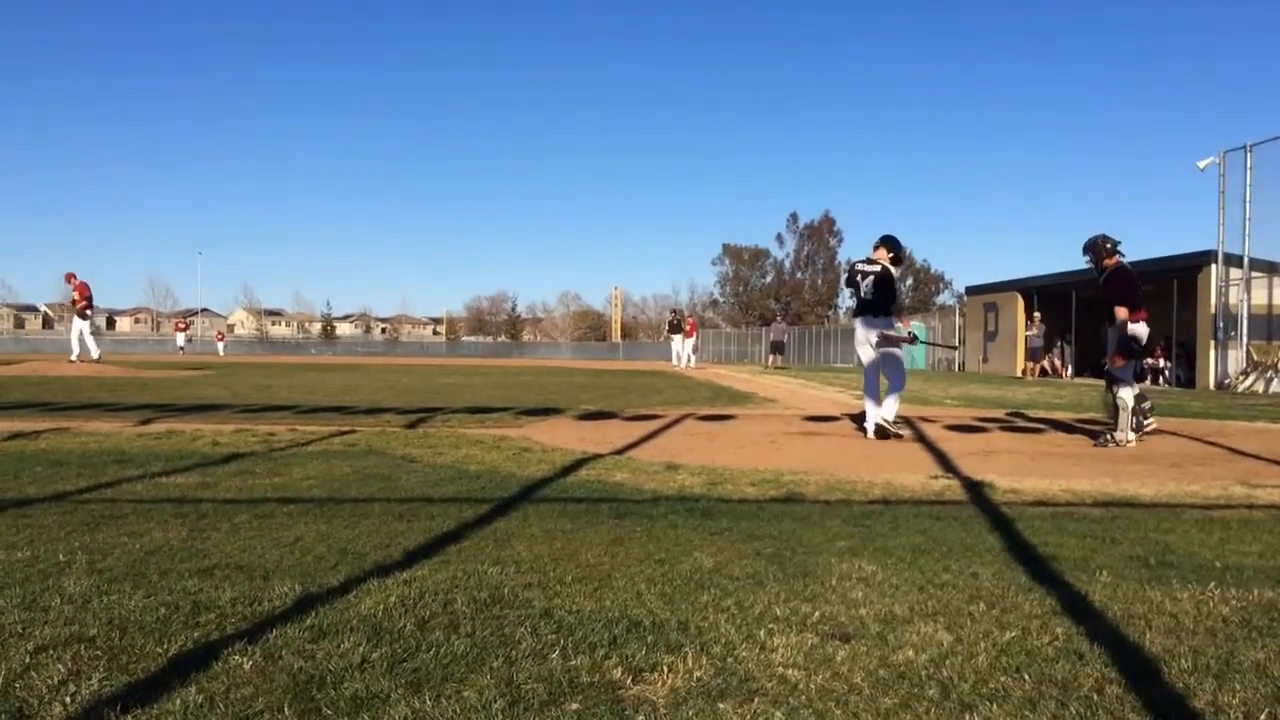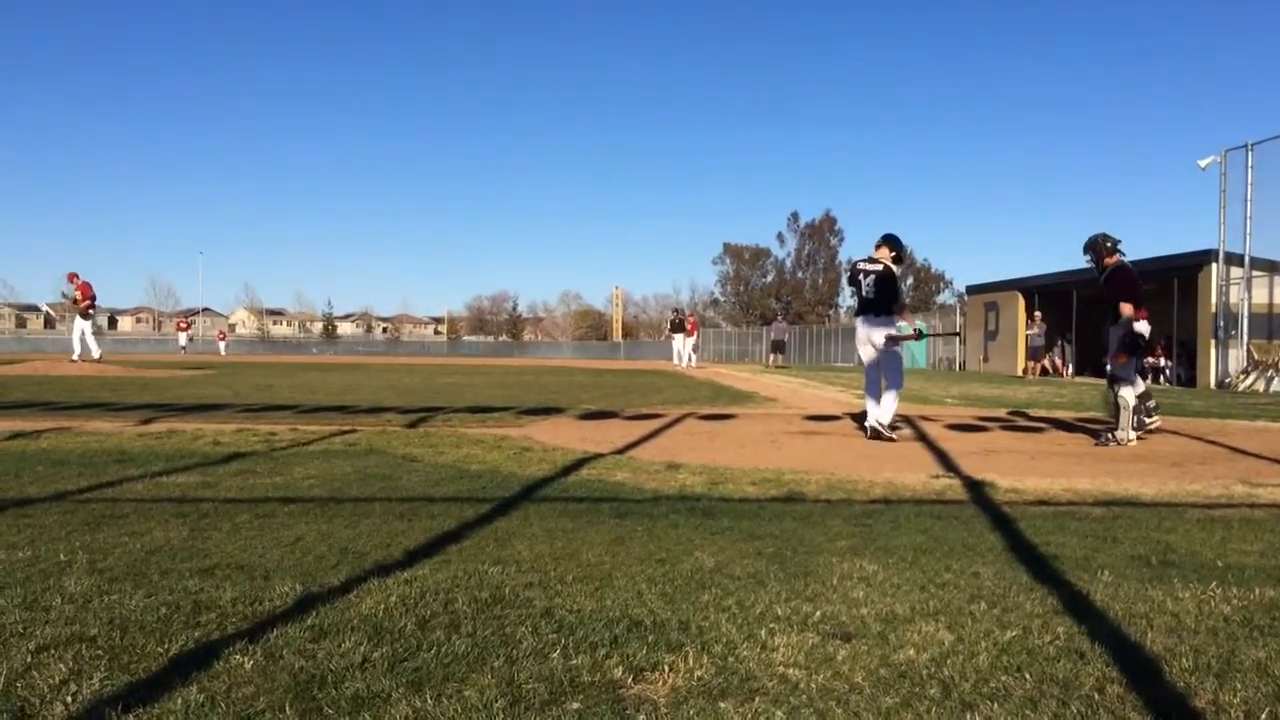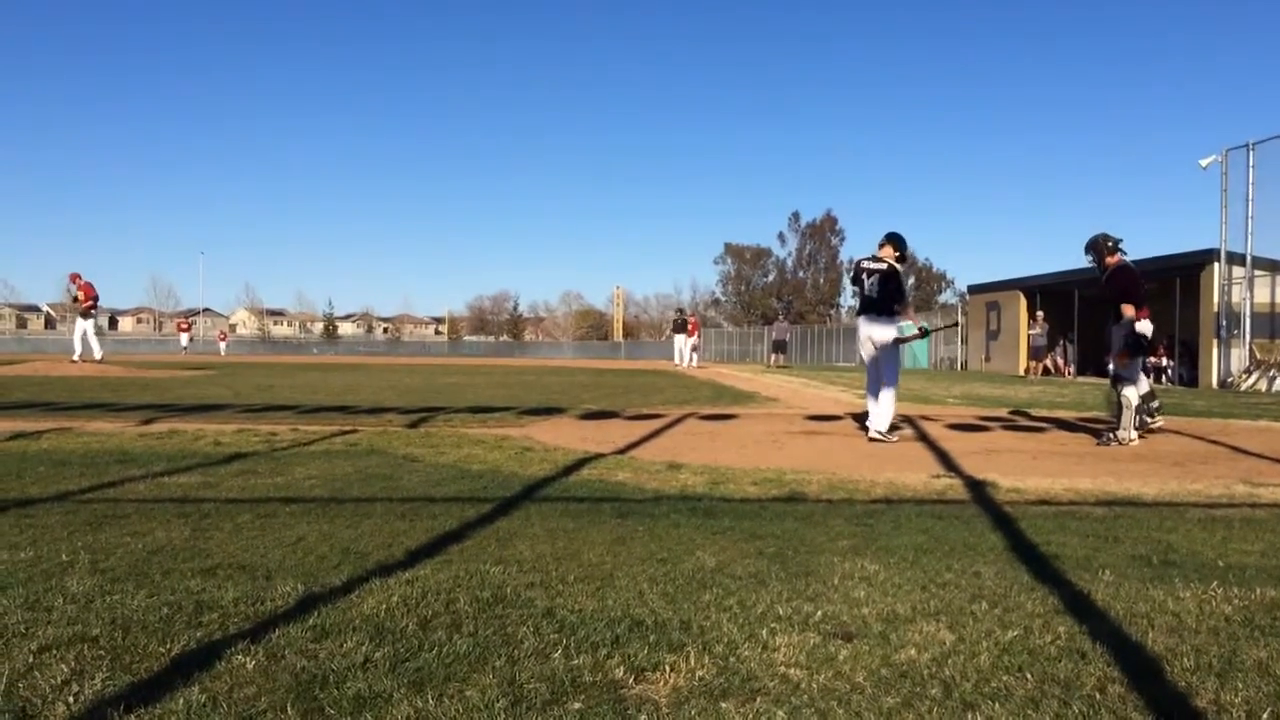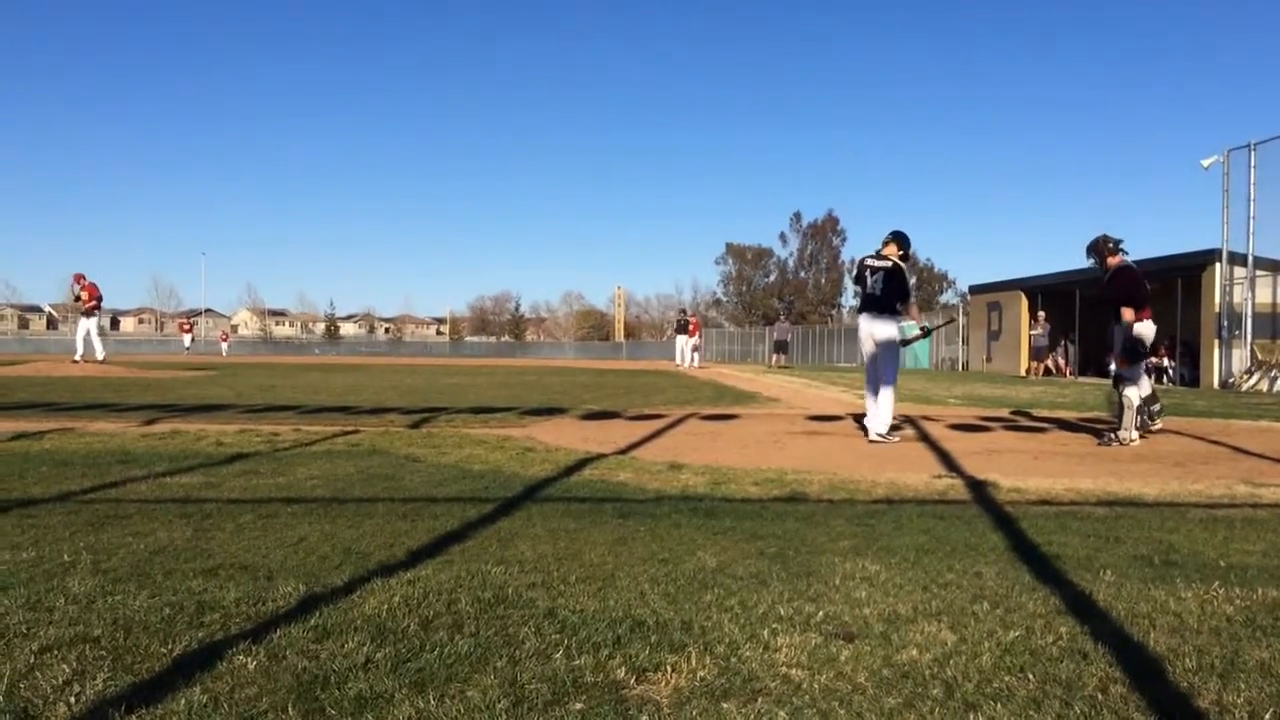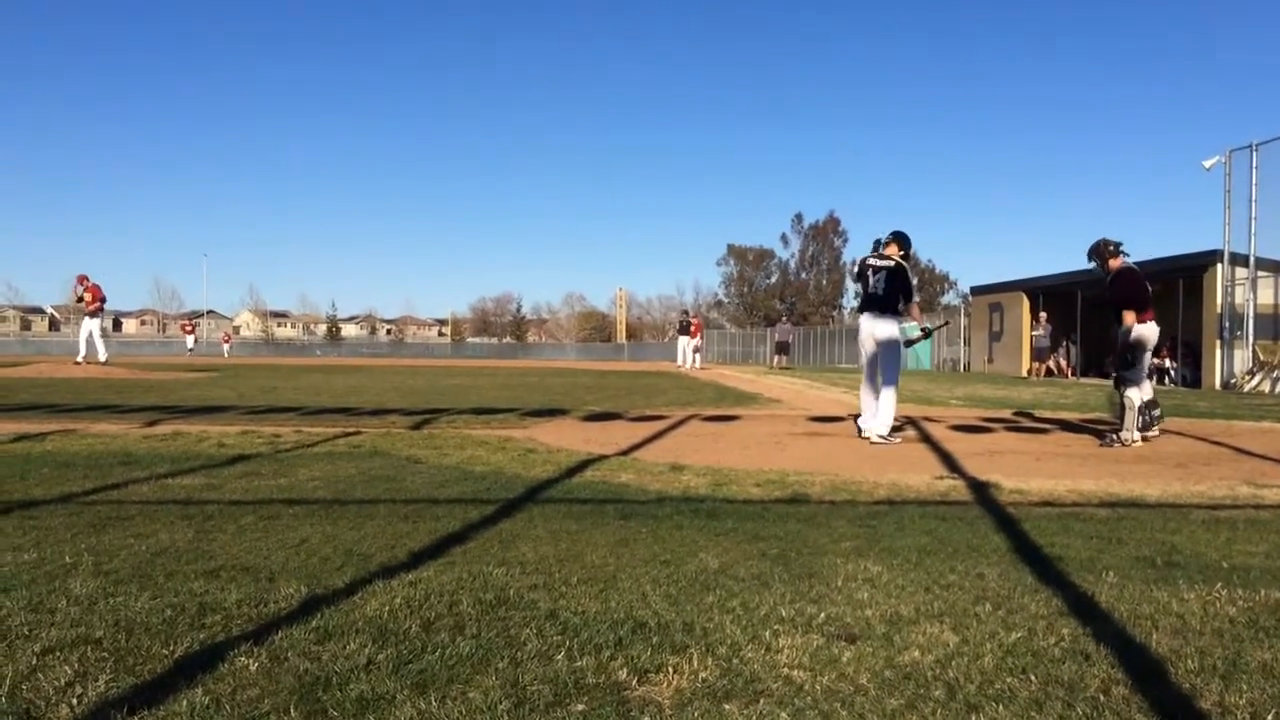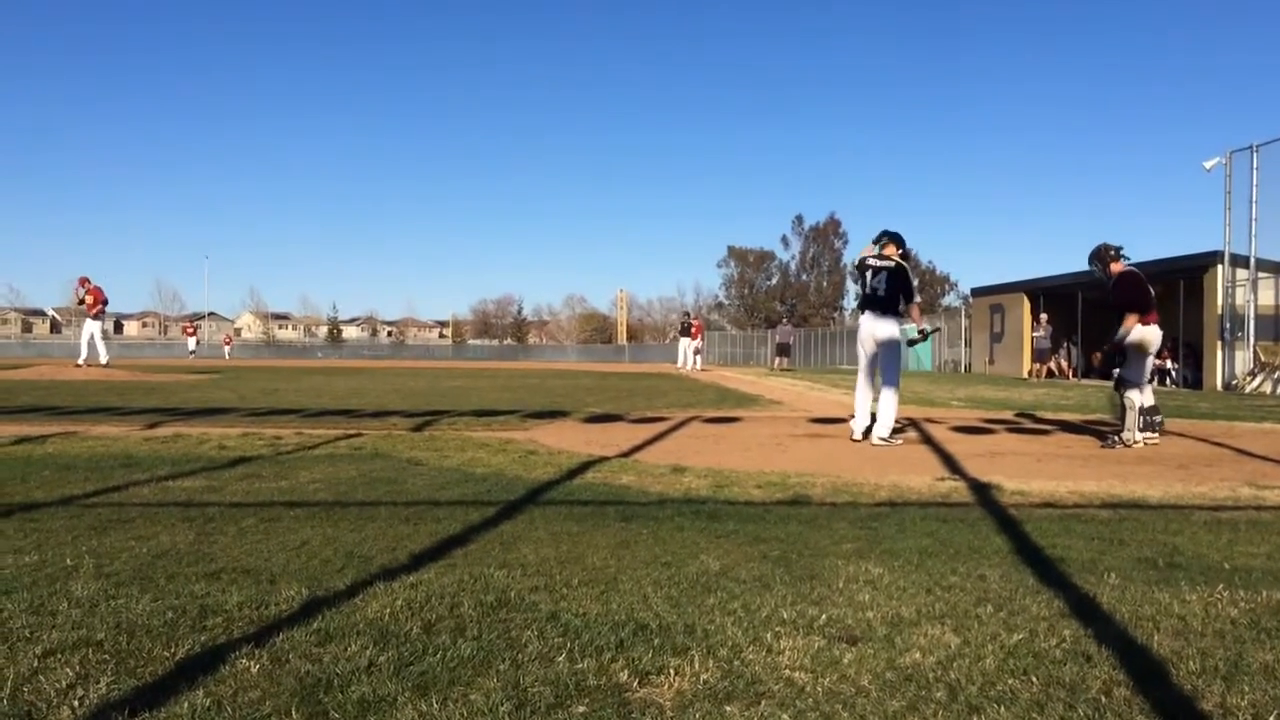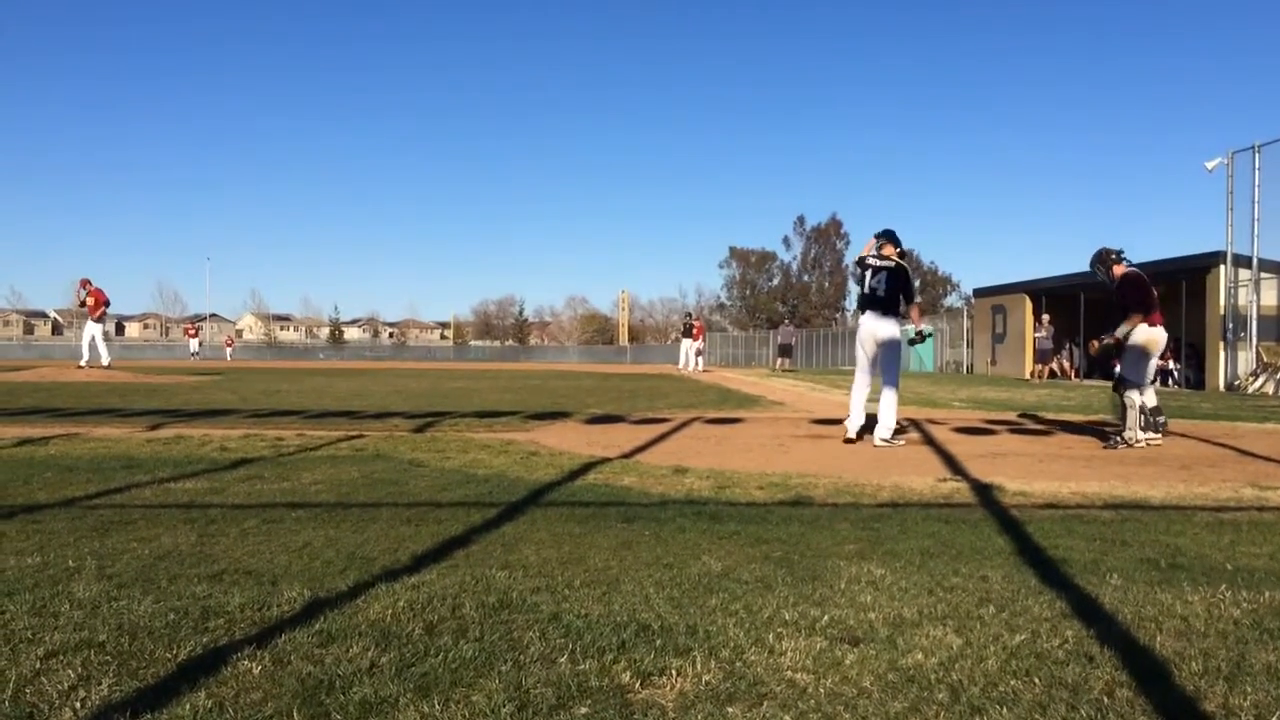
dt=0.1s
person 1, frame 1
left shoulder: (855, 267)
right shoulder: (886, 271)
right elbow: (894, 305)
right wrist: (908, 329)
left hip: (860, 326)
right hip: (881, 326)
left knee: (870, 377)
right knee: (897, 377)
left ankle: (872, 425)
right ankle: (886, 417)
person 1, frame 2
left shoulder: (857, 266)
right shoulder: (889, 270)
right elbow: (897, 304)
right wrist: (913, 326)
left hip: (861, 325)
right hip: (882, 325)
left knee: (871, 377)
right knee: (894, 378)
left ankle: (872, 424)
right ankle: (881, 419)
person 1, frame 3
left shoulder: (860, 264)
right shoulder: (893, 269)
right elbow: (902, 303)
right wrist: (919, 325)
left hip: (863, 324)
right hip: (885, 325)
left knee: (873, 377)
right knee: (889, 379)
left ankle: (874, 424)
right ankle: (879, 428)
person 1, frame 4
left shoulder: (864, 262)
right shoulder: (897, 267)
right elbow: (906, 302)
right wrist: (921, 324)
left hip: (864, 322)
right hip: (886, 323)
left knee: (871, 376)
right knee: (888, 379)
left ankle: (872, 423)
right ankle: (879, 429)
person 1, frame 5
left shoulder: (866, 261)
right shoulder: (900, 267)
right elbow: (910, 302)
left wrist: (875, 251)
right wrist: (922, 325)
left hip: (865, 321)
right hip: (887, 324)
left knee: (868, 377)
right knee: (889, 380)
left ankle: (865, 426)
right ankle: (880, 431)
person 1, frame 6
left shoulder: (866, 261)
right shoulder: (900, 268)
right elbow: (911, 302)
left wrist: (873, 244)
right wrist: (921, 326)
left hip: (865, 322)
right hip: (888, 324)
left knee: (864, 377)
right knee: (889, 381)
left ankle: (859, 427)
right ankle: (881, 433)
person 1, frame 7
left shoulder: (866, 261)
right shoulder: (900, 268)
right elbow: (911, 303)
left wrist: (875, 239)
right wrist: (918, 328)
left hip: (865, 322)
right hip: (888, 325)
left knee: (861, 377)
right knee: (890, 381)
left ankle: (853, 426)
right ankle: (884, 434)
person 2, frame 1
left shoulder: (1115, 274)
right shoulder: (1124, 271)
left elbow: (1121, 306)
left wrist: (1122, 337)
left hip: (1126, 329)
right hip: (1136, 328)
left knee: (1119, 381)
right knee: (1126, 377)
left ankle: (1123, 434)
right ankle: (1144, 417)
person 2, frame 2
left shoulder: (1116, 273)
right shoulder: (1123, 270)
left elbow: (1125, 303)
left wrist: (1128, 333)
left hip: (1127, 328)
right hip: (1137, 326)
left knee: (1121, 379)
right knee: (1128, 375)
left ankle: (1124, 433)
right ankle: (1148, 415)
person 2, frame 3
left shoulder: (1118, 273)
right shoulder: (1126, 269)
left elbow: (1127, 305)
left wrist: (1129, 334)
left hip: (1130, 327)
right hip: (1141, 325)
left knee: (1124, 379)
right knee: (1134, 373)
left ankle: (1126, 433)
right ankle: (1151, 415)
person 2, frame 4
left shoulder: (1120, 273)
right shoulder: (1127, 270)
left elbow: (1127, 308)
left wrist: (1127, 339)
left hip: (1133, 328)
right hip: (1144, 325)
left knee: (1126, 379)
right knee: (1136, 374)
left ankle: (1127, 433)
right ankle: (1152, 417)
person 2, frame 5
left shoulder: (1122, 275)
right shoulder: (1130, 272)
left elbow: (1129, 311)
left wrist: (1122, 343)
left hip: (1137, 329)
right hip: (1148, 327)
left knee: (1127, 381)
right knee: (1139, 377)
left ankle: (1129, 434)
right ankle: (1150, 423)
person 2, frame 6
left shoulder: (1124, 278)
right shoulder: (1132, 275)
left elbow: (1132, 315)
left wrist: (1116, 342)
right wrist: (1119, 340)
left hip: (1139, 332)
right hip: (1150, 330)
left knee: (1128, 382)
right knee: (1141, 382)
left ankle: (1130, 435)
right ankle: (1150, 429)
person 2, frame 7
left shoulder: (1128, 278)
right shoulder: (1133, 278)
left elbow: (1137, 313)
left wrist: (1116, 336)
right wrist: (1119, 335)
left hip: (1145, 332)
right hip: (1156, 332)
left knee: (1127, 382)
right knee: (1144, 383)
left ankle: (1131, 433)
right ankle: (1152, 431)
